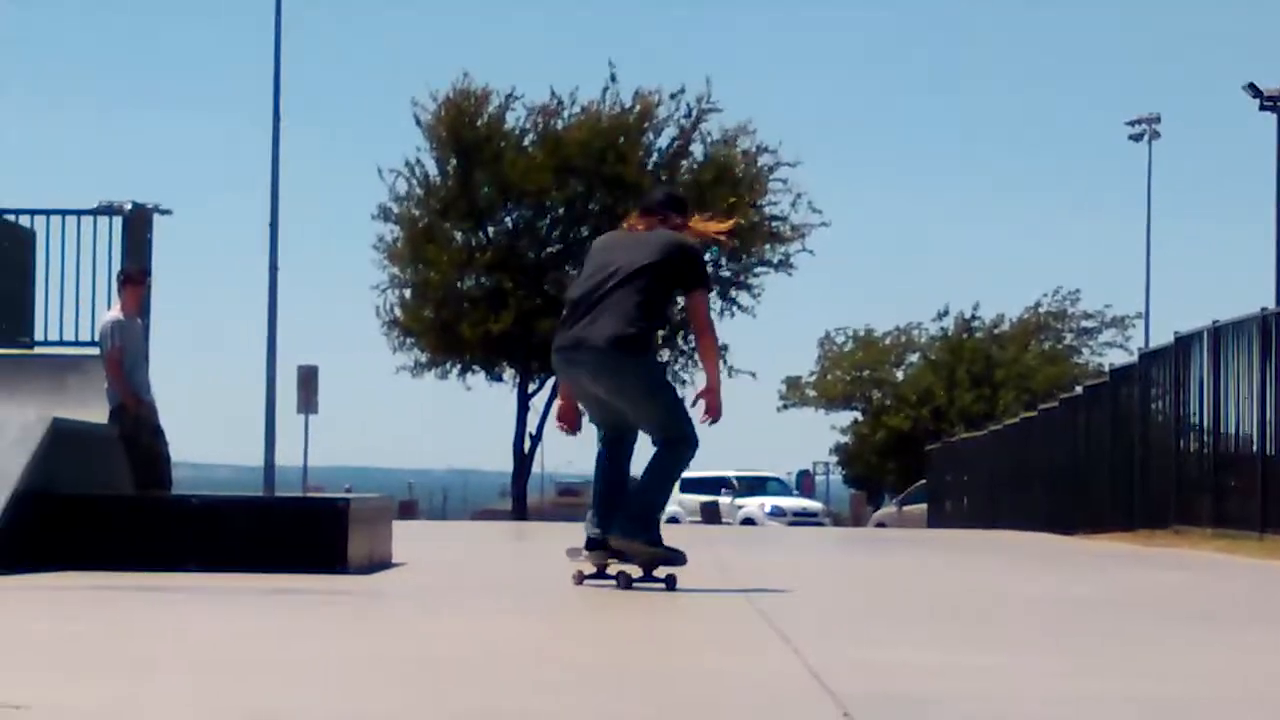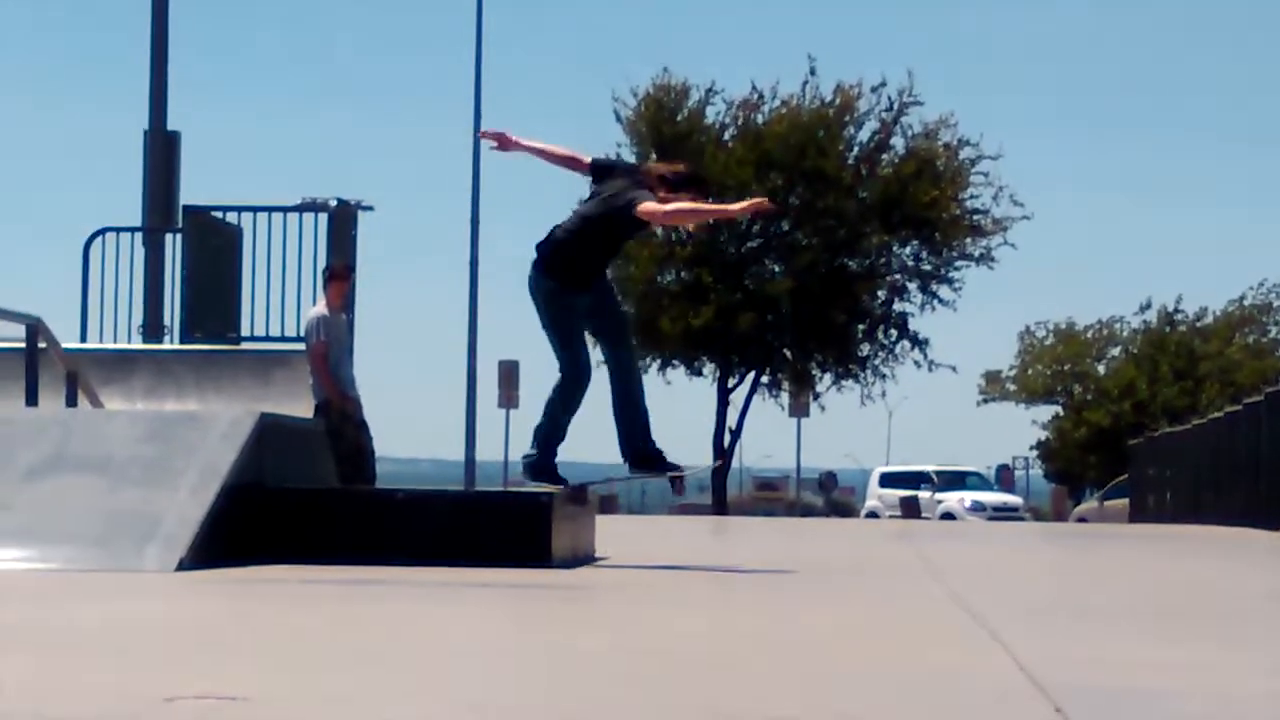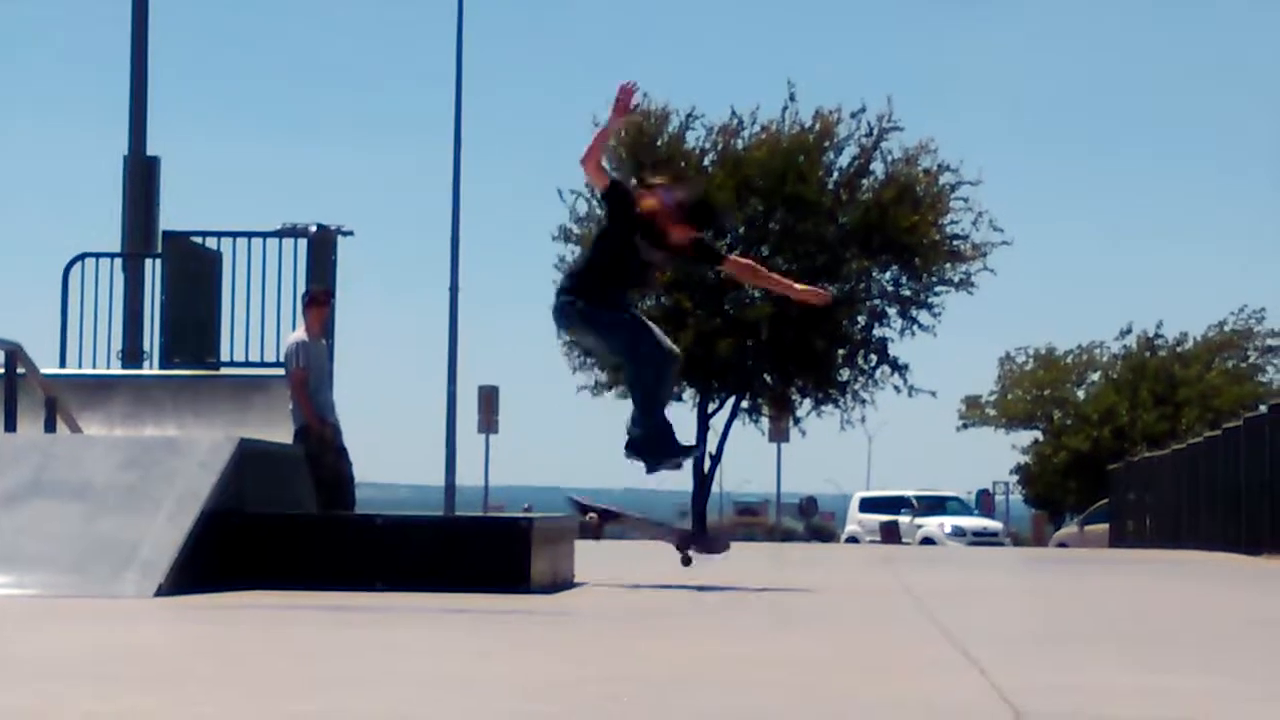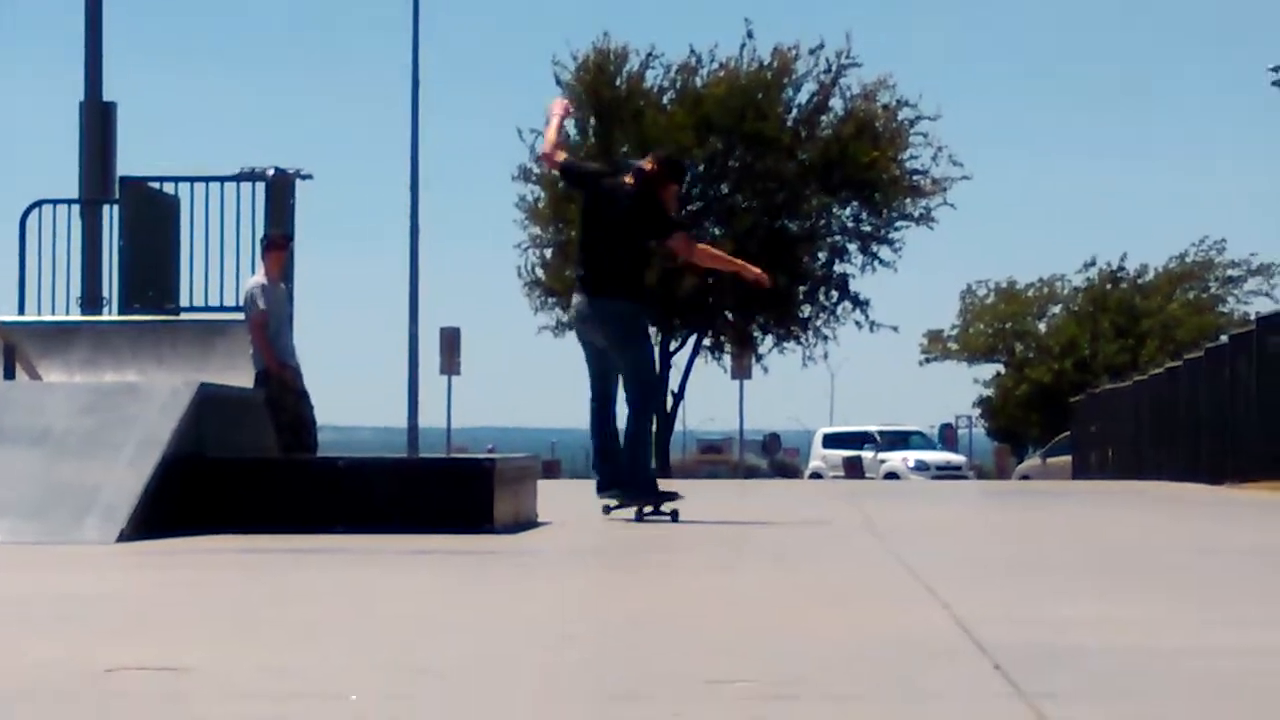
dt=1s
person 1, frame 1
left shoulder: (603, 243)
right shoulder: (683, 248)
right elbow: (703, 330)
left wrist: (568, 394)
right wrist: (713, 388)
left hip: (565, 356)
right hip: (618, 354)
left knee: (615, 436)
right knee: (679, 440)
left ankle: (600, 531)
right ankle: (634, 527)
person 1, frame 2
left shoulder: (627, 176)
right shoulder: (630, 196)
left elbow: (570, 159)
right elbow: (663, 212)
left wrist: (518, 144)
right wrist: (729, 211)
left hip: (590, 278)
right hip: (554, 281)
left knee: (624, 360)
right knee: (577, 373)
left ankle: (640, 454)
right ankle: (539, 461)
person 1, frame 3
left shoulder: (687, 240)
right shoulder: (629, 213)
left elbow: (736, 266)
right elbow: (590, 164)
left wrist: (793, 288)
right wrist: (616, 119)
left hip: (608, 308)
right hip: (576, 304)
left knee: (666, 359)
right knee: (647, 356)
left ankle: (646, 436)
right ankle: (650, 439)
person 1, frame 4
left shoulder: (599, 182)
right shoulder: (649, 209)
left elbow: (548, 154)
right elbow: (691, 251)
left wrist: (558, 115)
right wrist: (745, 268)
left hip: (586, 307)
right hip: (623, 311)
left knee: (602, 396)
right knee: (642, 398)
left ankle: (609, 478)
right ankle: (636, 481)
person 2, frame 1
left shoulder: (137, 322)
right shoulder: (113, 322)
right elbow: (113, 368)
left wrist: (146, 402)
right wrist: (133, 404)
left hip: (143, 405)
right hip: (127, 408)
left knee: (158, 462)
right knee: (135, 467)
person 2, frame 2
left shoulder: (342, 317)
right shoulder: (318, 317)
right elbow: (318, 363)
left wrist: (352, 397)
right wrist: (338, 400)
left hip: (348, 400)
right hip: (332, 403)
left knee: (363, 456)
right knee: (341, 460)
person 2, frame 3
left shoulder: (322, 343)
right shoulder: (298, 343)
right elbow: (298, 389)
left wrist: (331, 424)
right wrist: (317, 426)
left hip: (328, 425)
right hip: (311, 429)
left knee: (342, 482)
right knee: (319, 487)
person 2, frame 4
left shoulder: (281, 287)
right shoulder: (257, 287)
right elbow: (257, 332)
left wrist: (292, 366)
right wrist: (277, 369)
left hip: (289, 368)
right hip: (272, 372)
left knee: (304, 424)
right knee: (281, 429)
